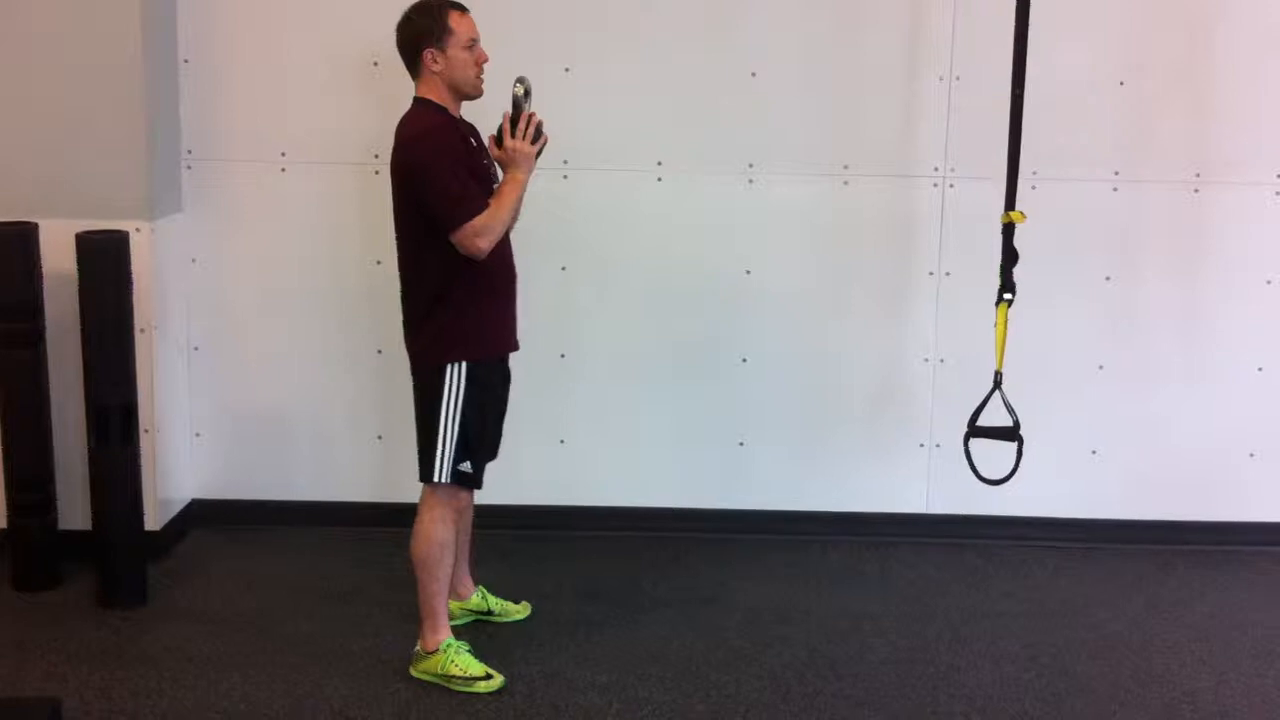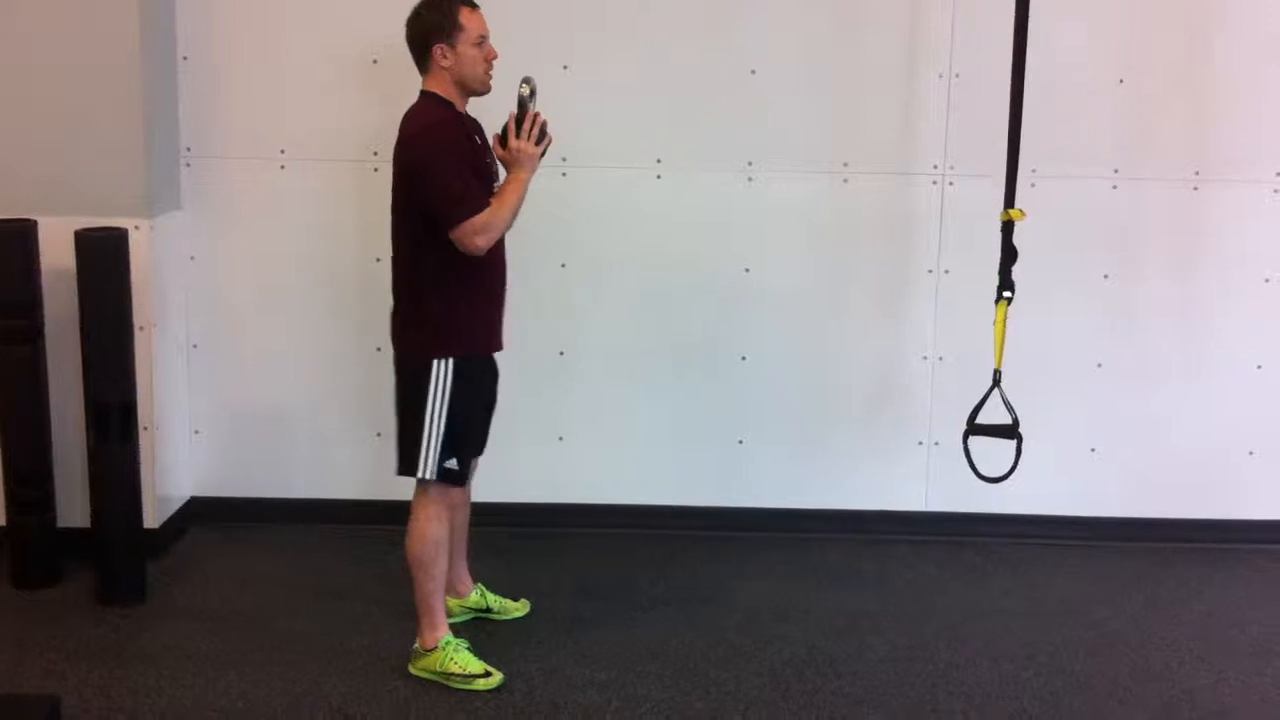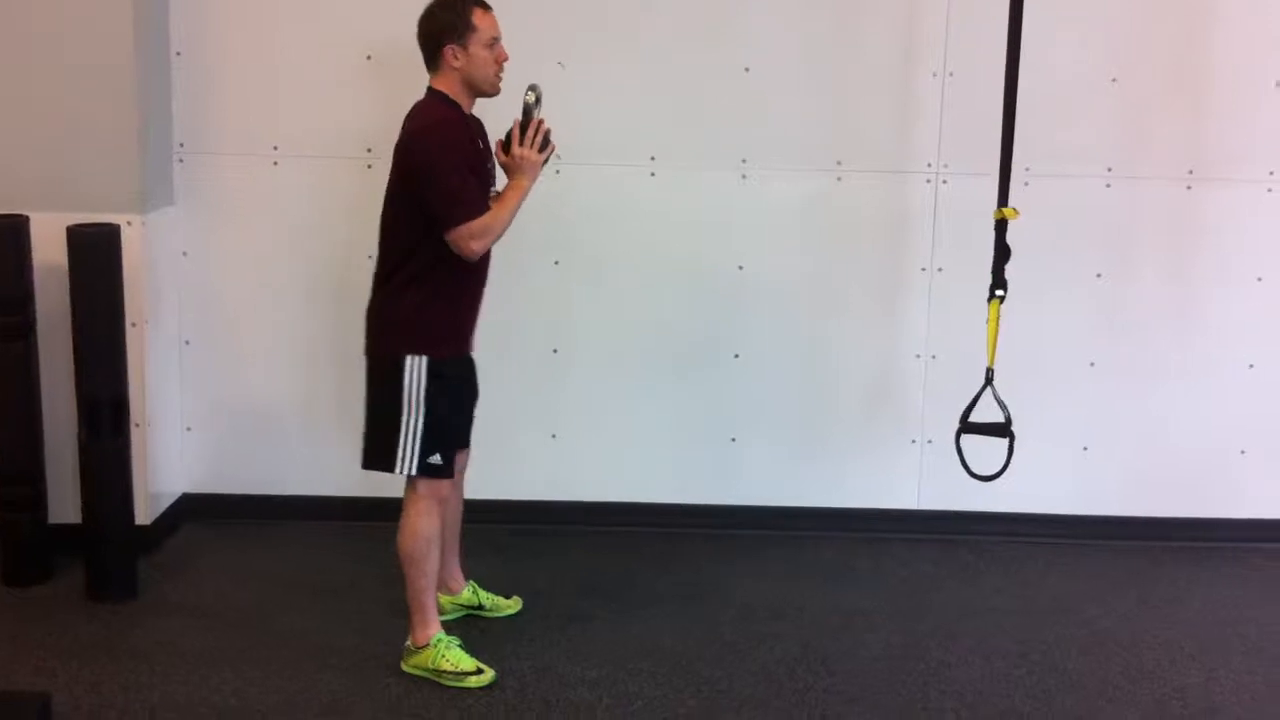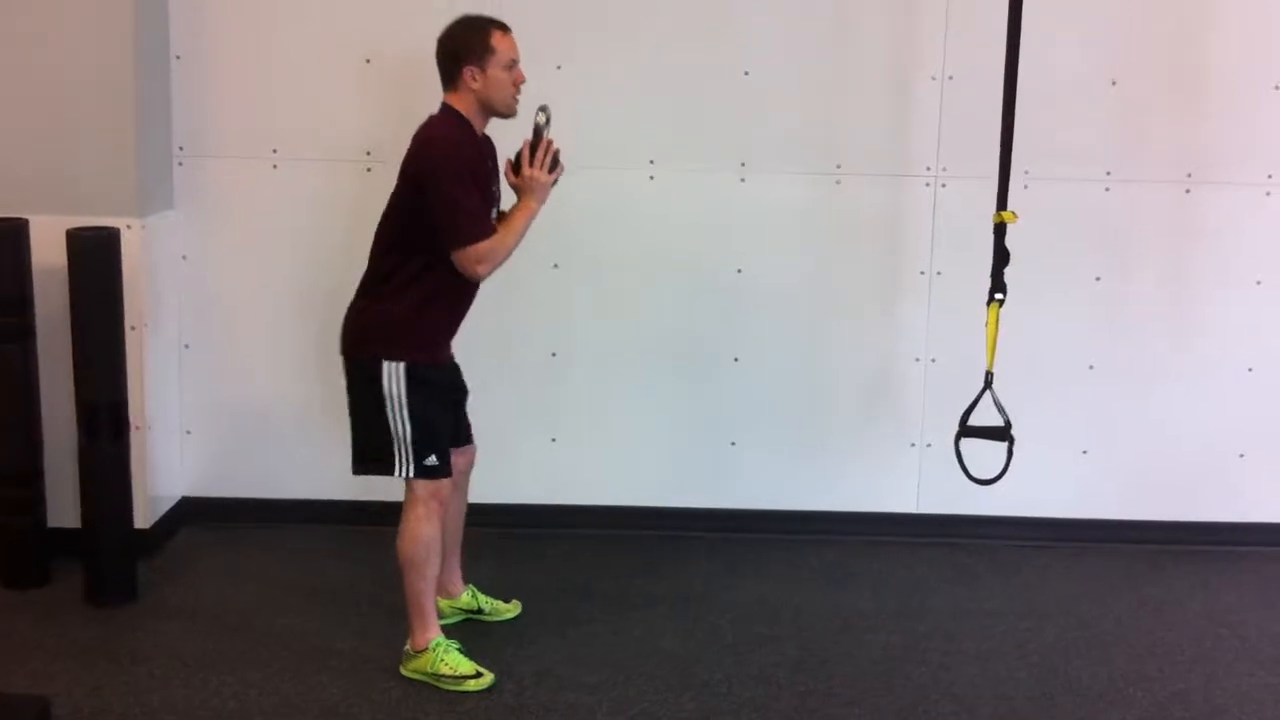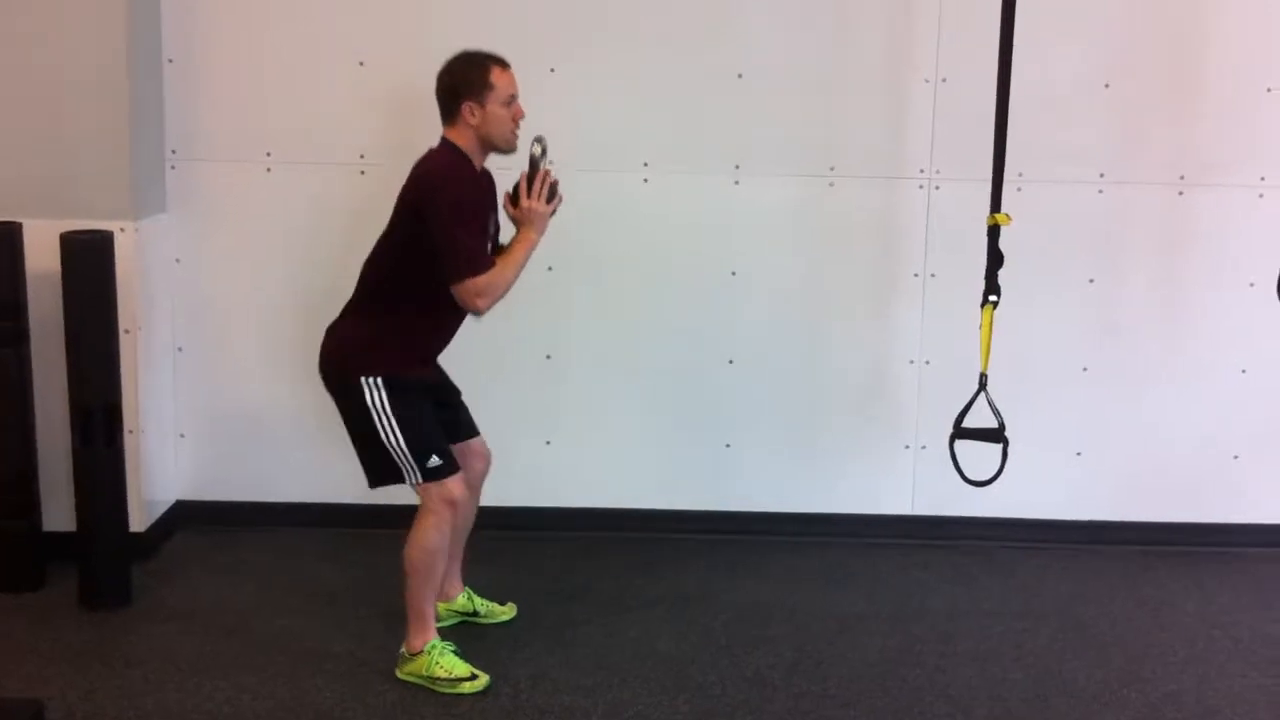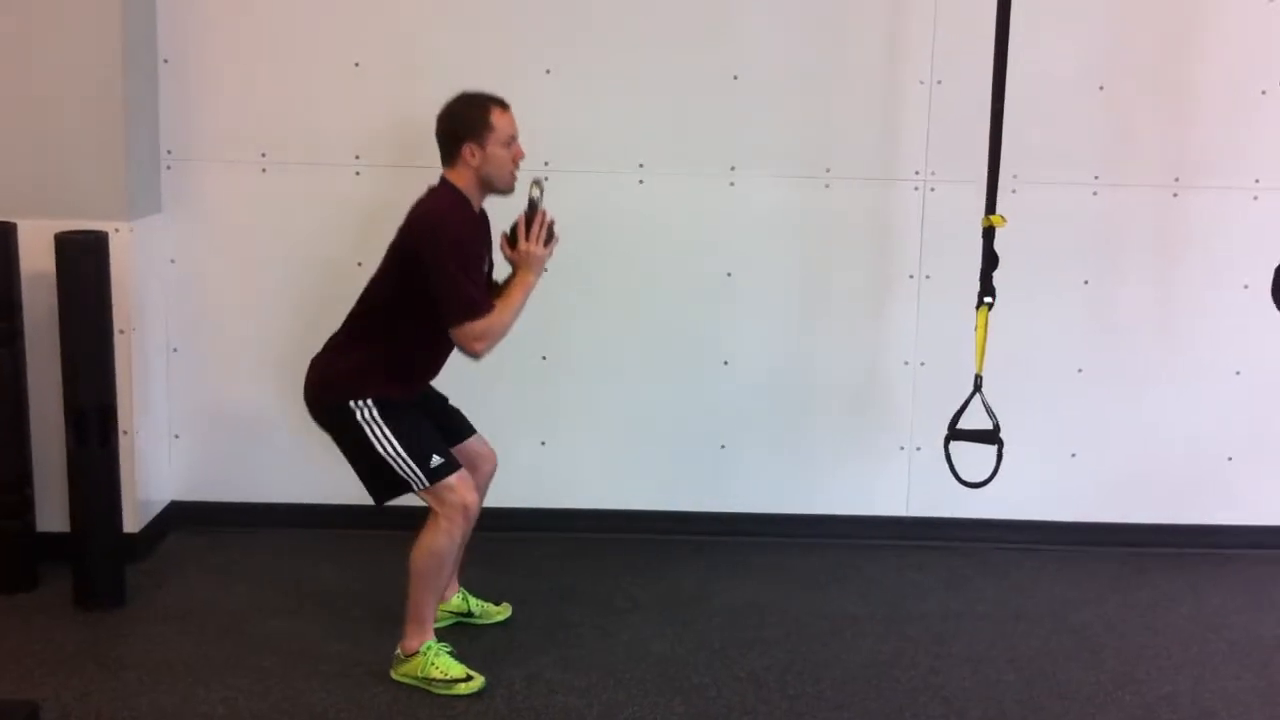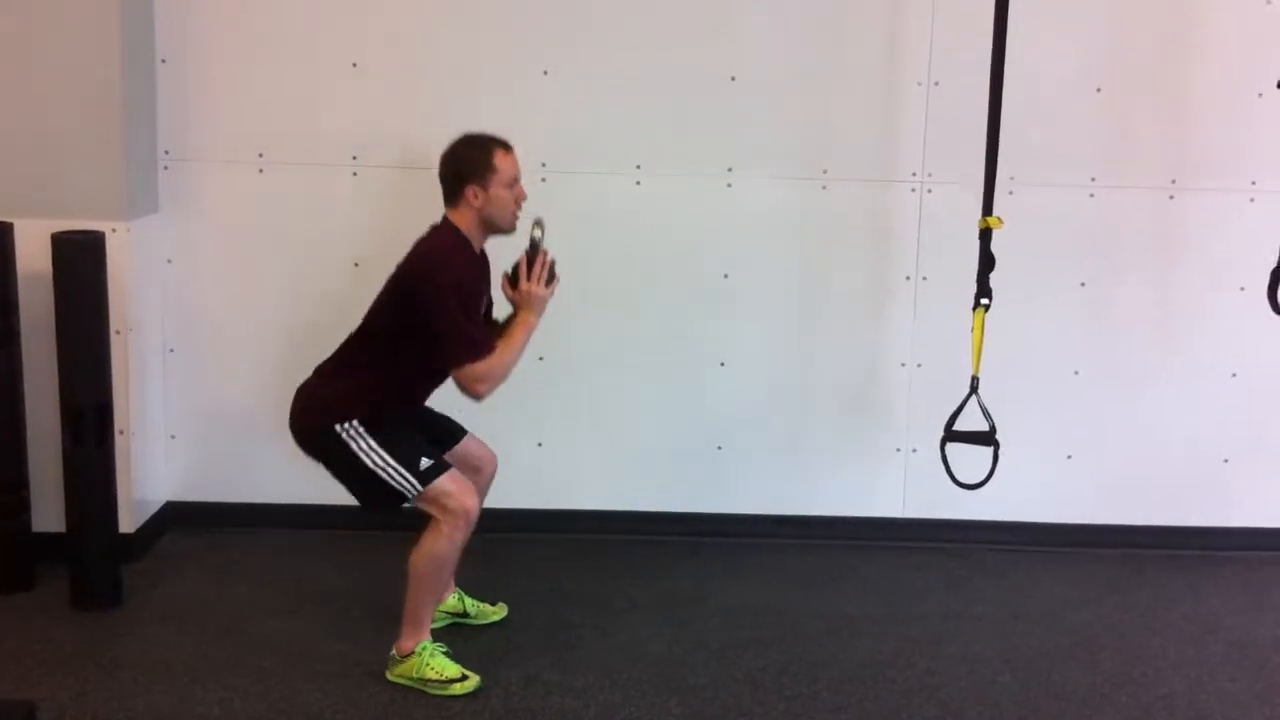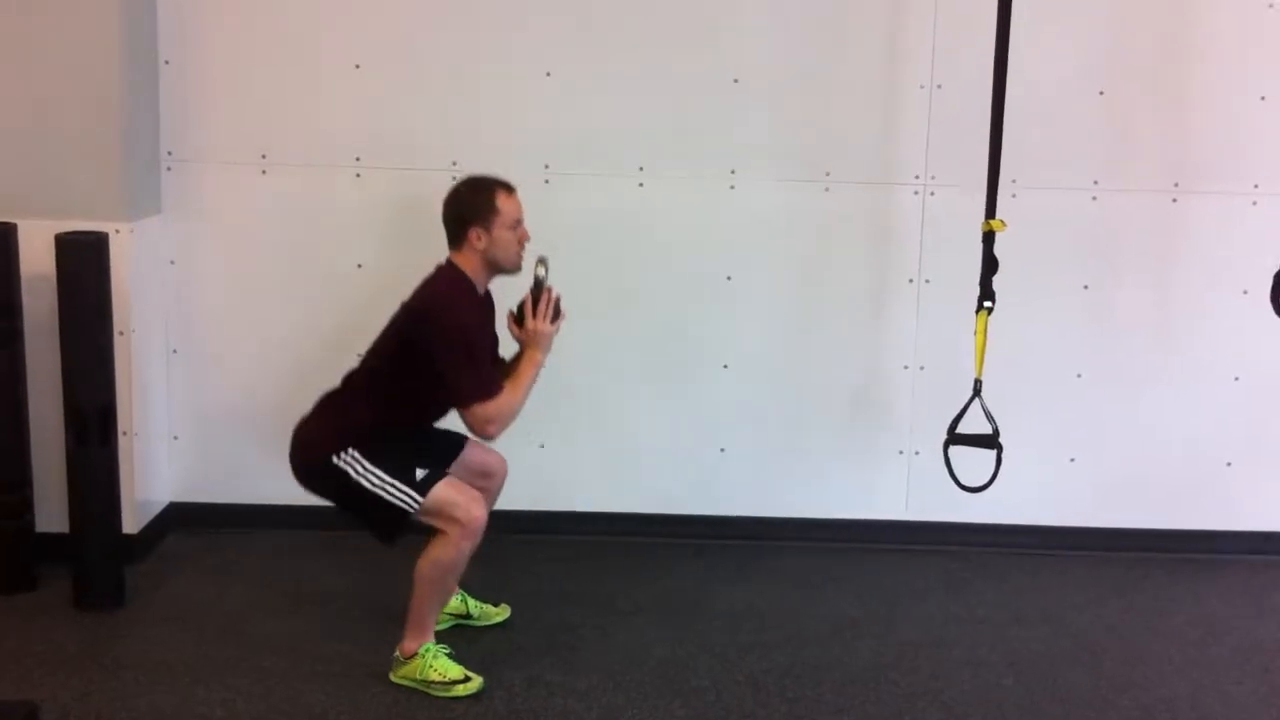
dt=0.2s
person 1, frame 1
left shoulder: (451, 129)
right shoulder: (426, 136)
right elbow: (476, 237)
left wrist: (506, 166)
right wrist: (519, 170)
left hip: (477, 338)
right hip: (453, 345)
left knee: (463, 481)
right knee: (445, 488)
left ankle: (462, 591)
right ankle: (434, 646)
person 1, frame 2
left shoulder: (456, 124)
right shoulder: (431, 130)
right elbow: (476, 234)
left wrist: (511, 166)
right wrist: (522, 170)
left hip: (466, 334)
right hip: (440, 341)
left knee: (459, 475)
right knee: (437, 485)
left ankle: (460, 590)
right ankle: (432, 643)
person 1, frame 3
left shoulder: (460, 124)
right shoulder: (435, 129)
left elbow: (472, 224)
right elbow: (471, 238)
left wrist: (513, 173)
right wrist: (523, 177)
left hip: (442, 333)
right hip: (415, 337)
left knee: (451, 466)
right knee: (428, 481)
left ankle: (452, 588)
right ankle: (424, 641)
person 1, frame 4
left shoulder: (472, 142)
right shoulder: (446, 145)
left elbow: (478, 240)
right elbow: (478, 259)
left wrist: (523, 194)
right wrist: (534, 198)
left hip: (424, 339)
right hip: (393, 343)
left knee: (457, 464)
right knee: (428, 487)
left ankle: (452, 591)
right ankle: (424, 645)
person 1, frame 5
left shoulder: (470, 175)
right shoulder: (445, 180)
left elbow: (480, 271)
right elbow: (477, 294)
left wrist: (523, 225)
right wrist: (532, 230)
left hip: (408, 356)
right hip: (371, 362)
left knee: (473, 462)
right knee: (443, 493)
left ankle: (450, 594)
right ankle: (419, 648)
person 1, frame 6
left shoulder: (466, 215)
right shoulder: (444, 222)
left elbow: (480, 309)
right elbow: (476, 338)
left wrist: (520, 269)
right wrist: (530, 272)
left hip: (395, 379)
right hip: (355, 388)
left knee: (480, 463)
right knee: (456, 498)
left ankle: (445, 595)
right ankle: (415, 649)
person 1, frame 7
left shoulder: (466, 253)
right shoulder: (445, 263)
left elbow: (482, 346)
right elbow: (478, 380)
left wrist: (519, 307)
right wrist: (531, 312)
left hip: (383, 401)
right hip: (339, 413)
left knee: (480, 464)
right knee: (457, 504)
left ankle: (441, 595)
right ankle: (411, 650)
person 1, frame 8
left shoulder: (470, 294)
right shoulder: (449, 306)
left elbow: (489, 387)
right elbow: (488, 419)
left wrist: (526, 347)
right wrist: (538, 350)
left hip: (380, 430)
right hip: (336, 446)
left knee: (489, 470)
right knee: (466, 514)
left ankle: (444, 596)
right ankle: (414, 653)
